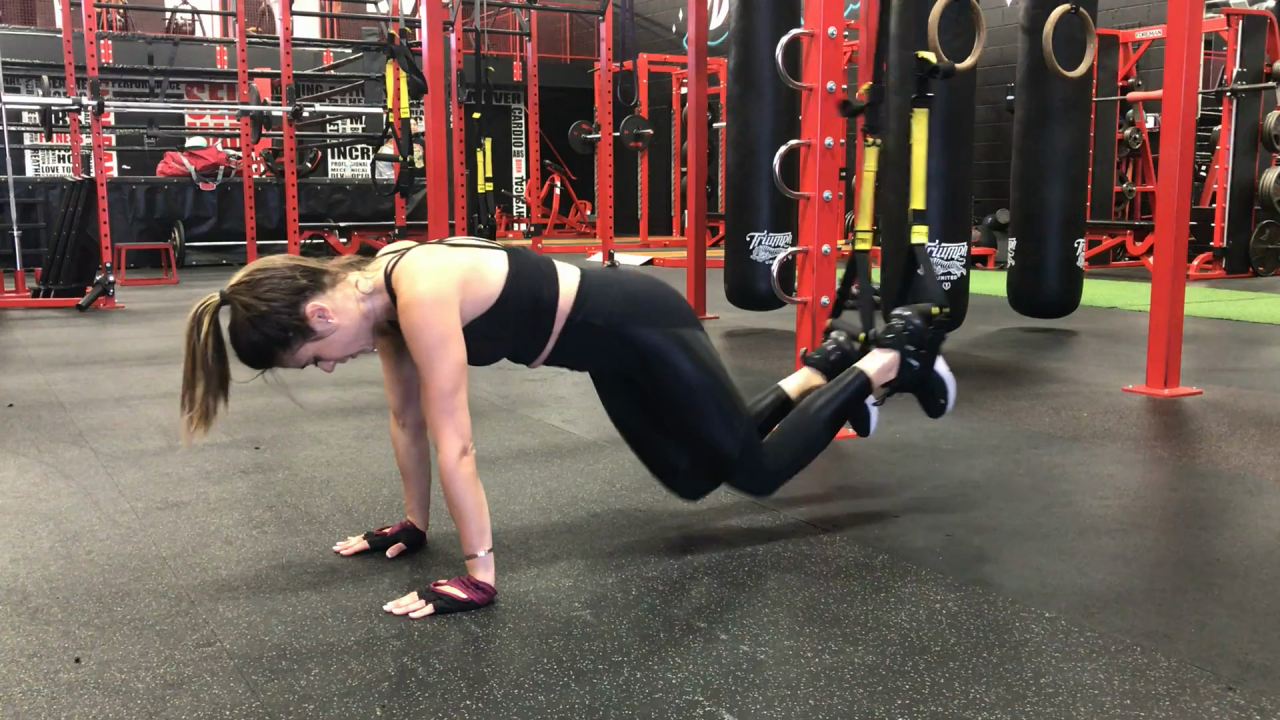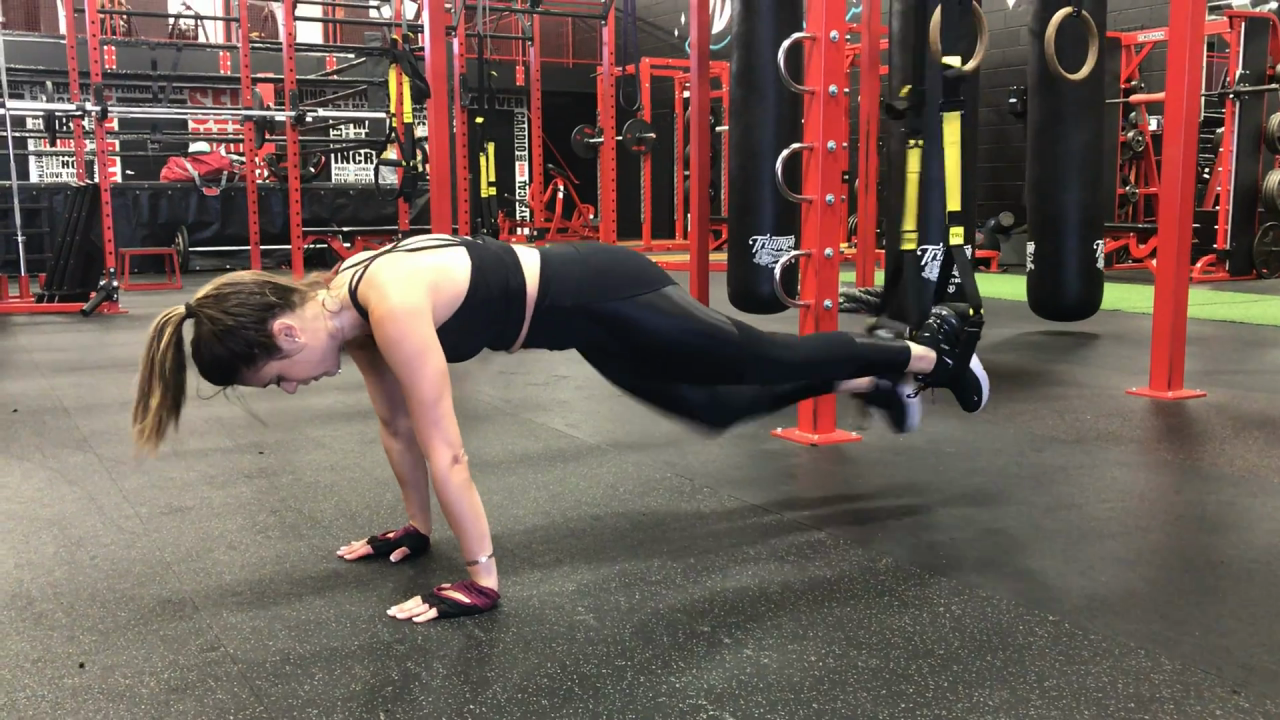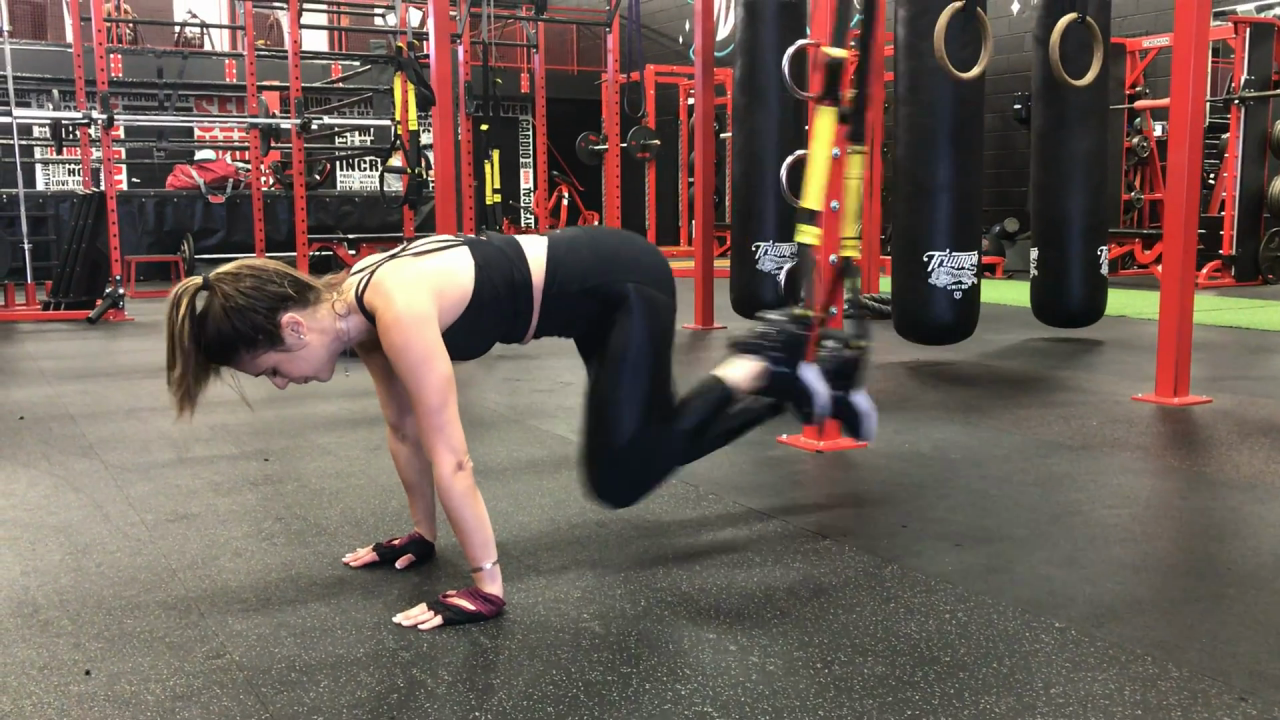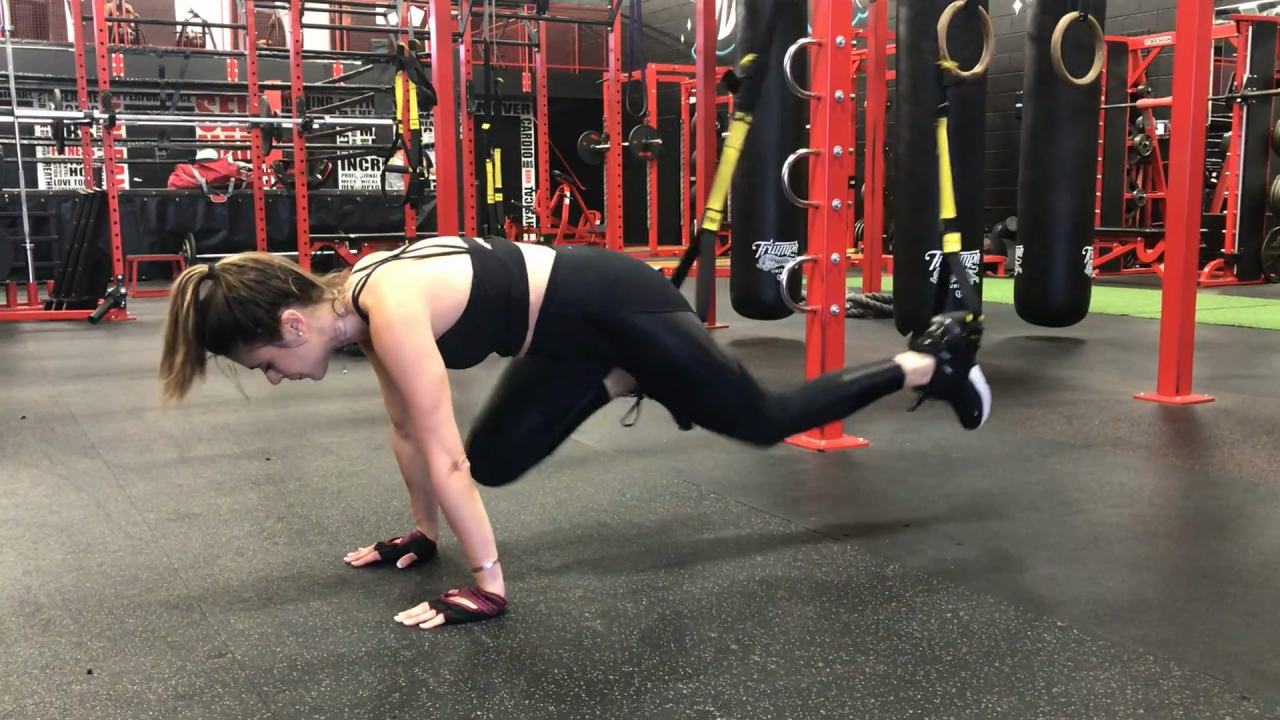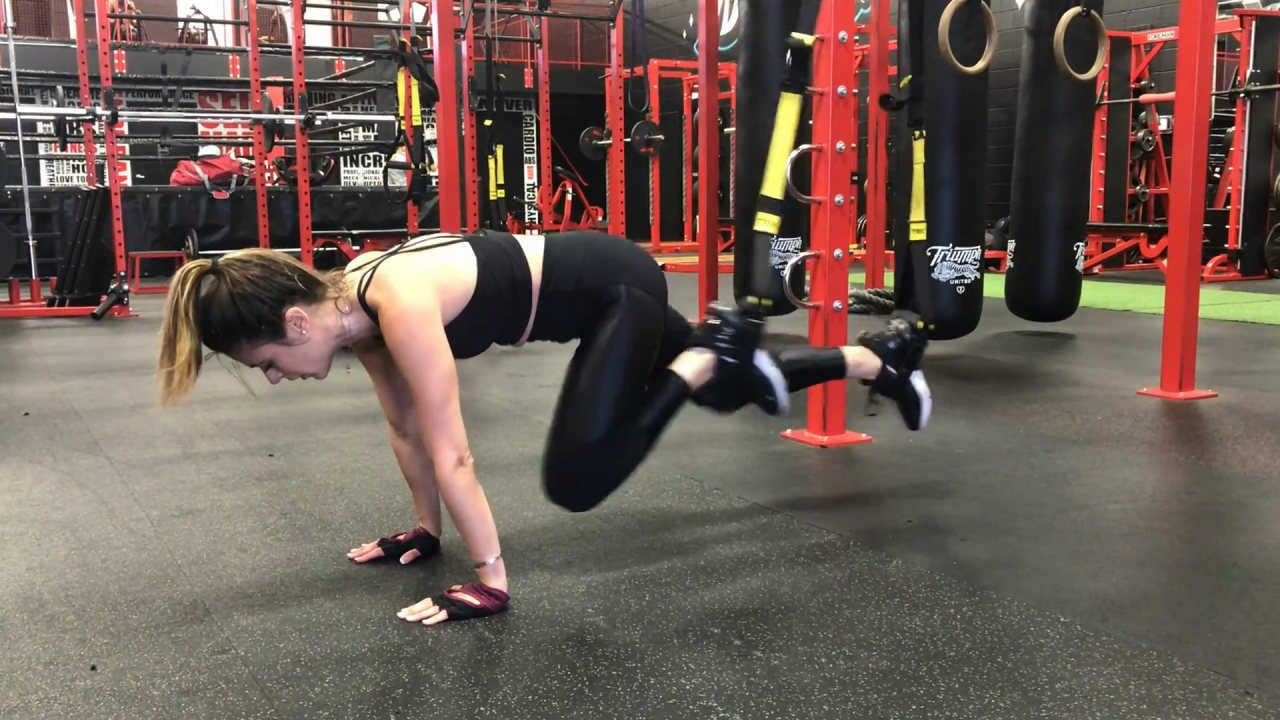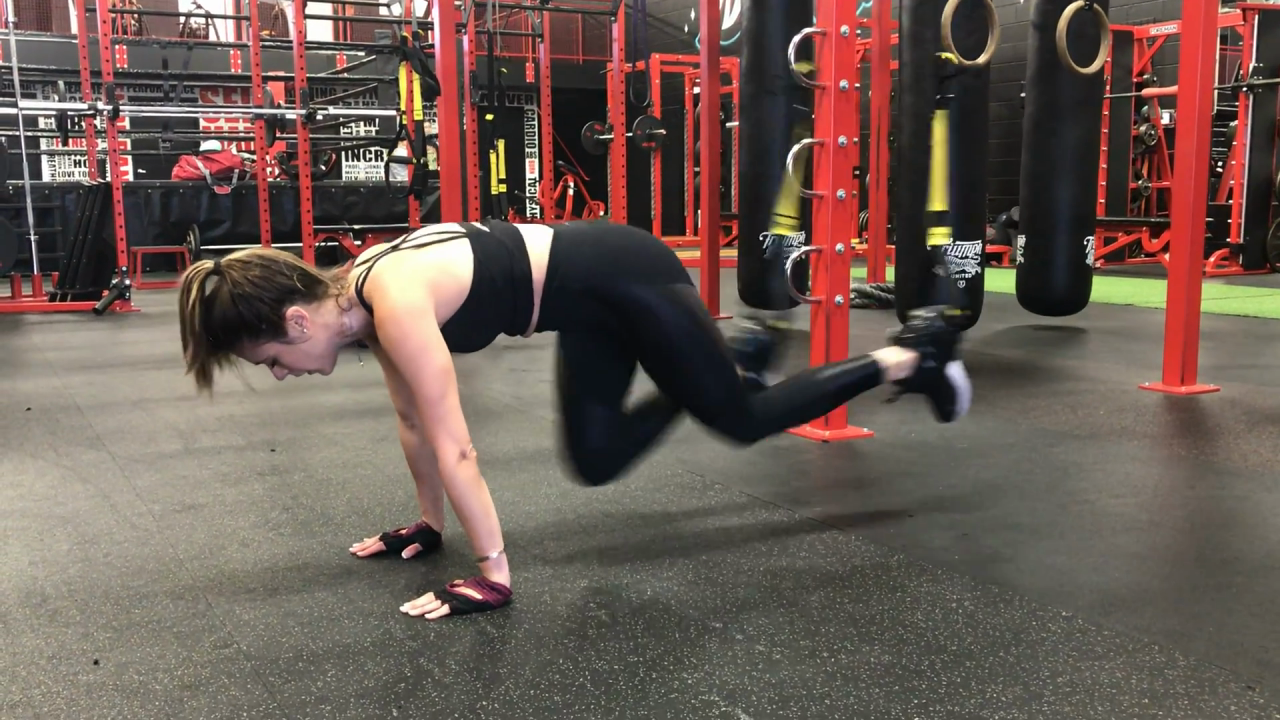
dt=0.5s
person 1, frame 1
left shoulder: (419, 293)
right shoulder: (373, 291)
left elbow: (453, 440)
right elbow: (406, 418)
left wrist: (480, 573)
right wrist: (412, 523)
left hip: (637, 327)
right hip: (605, 343)
left knee: (756, 474)
right knee: (693, 481)
left ankle: (892, 359)
right ankle: (820, 374)
person 1, frame 2
left shoulder: (387, 305)
right shoulder: (345, 304)
left elbow: (444, 449)
right elbow: (395, 425)
left wrist: (481, 577)
right wrist: (413, 527)
left hip: (607, 300)
right hip: (583, 310)
left knee: (772, 359)
right knee: (717, 403)
left ankle: (934, 354)
right ankle: (872, 386)
person 1, frame 3
left shoulder: (397, 310)
right shoulder: (349, 305)
left elbow: (449, 455)
right elbow: (404, 429)
left wrist: (487, 584)
right wrist: (422, 532)
left hip: (619, 281)
right hip: (581, 287)
left knee: (619, 481)
right knee: (637, 446)
left ankle: (758, 366)
right ankle: (822, 375)
person 1, frame 4
left shoulder: (389, 313)
right shoulder: (358, 294)
left elbow: (444, 457)
right elbow: (407, 430)
left wrist: (488, 583)
right wrist: (423, 533)
left hip: (614, 307)
right hip: (576, 320)
left knee: (761, 420)
right knee: (498, 457)
left ankle: (930, 363)
right ankle: (612, 386)
person 1, frame 5
left shoulder: (397, 306)
right shoulder: (352, 304)
left elbow: (449, 451)
right elbow: (405, 427)
left wrist: (490, 579)
right wrist: (425, 529)
left hip: (613, 285)
right hip: (585, 289)
left knee: (574, 482)
right knee: (730, 393)
left ankle: (706, 354)
right ankle: (880, 359)
person 1, frame 6
left shoulder: (391, 300)
right shoulder: (358, 295)
left elbow: (452, 443)
right elbow: (413, 419)
left wrist: (493, 573)
right wrist: (428, 523)
left hip: (619, 283)
right hip: (590, 293)
left knee: (742, 416)
right knee: (595, 461)
left ankle: (909, 359)
right ankle: (714, 363)
